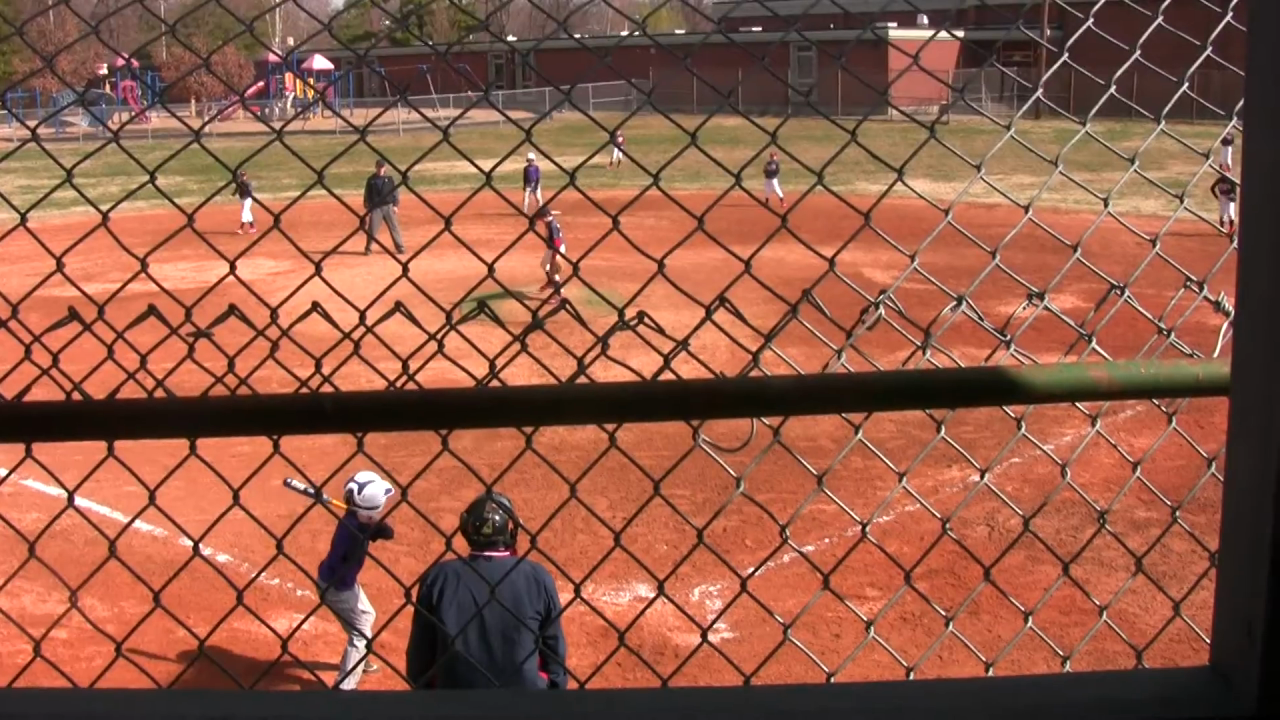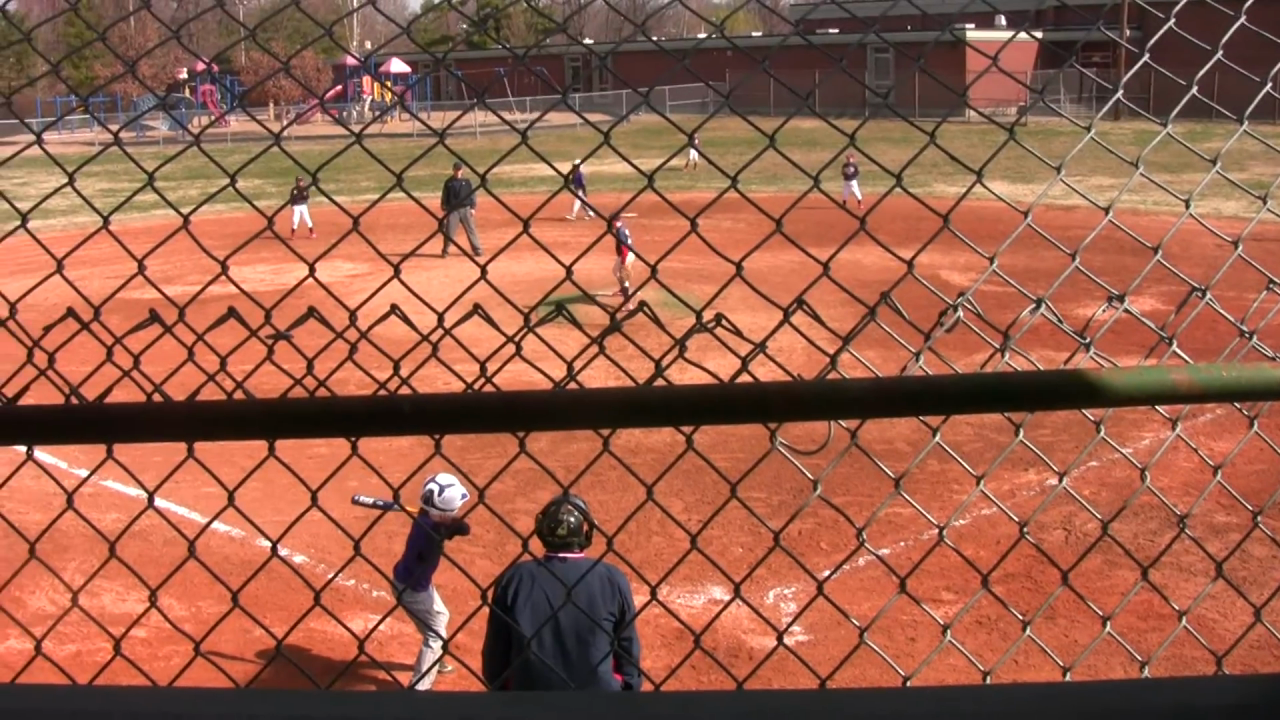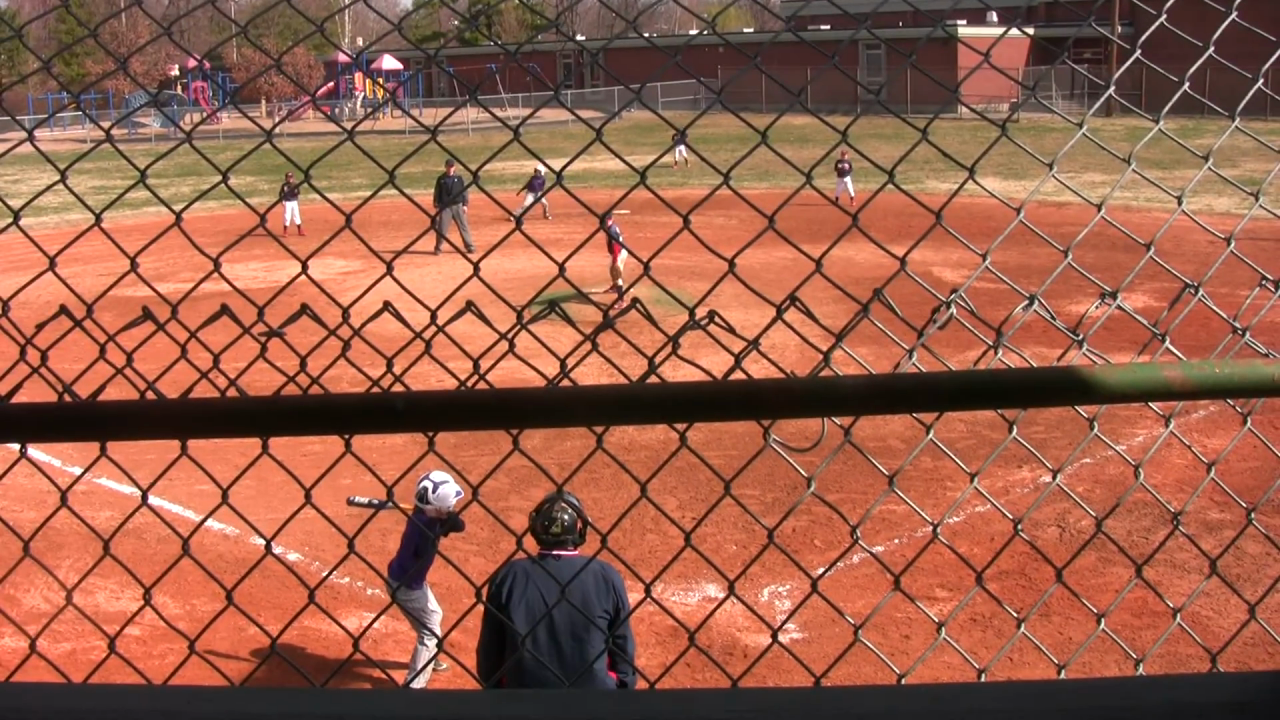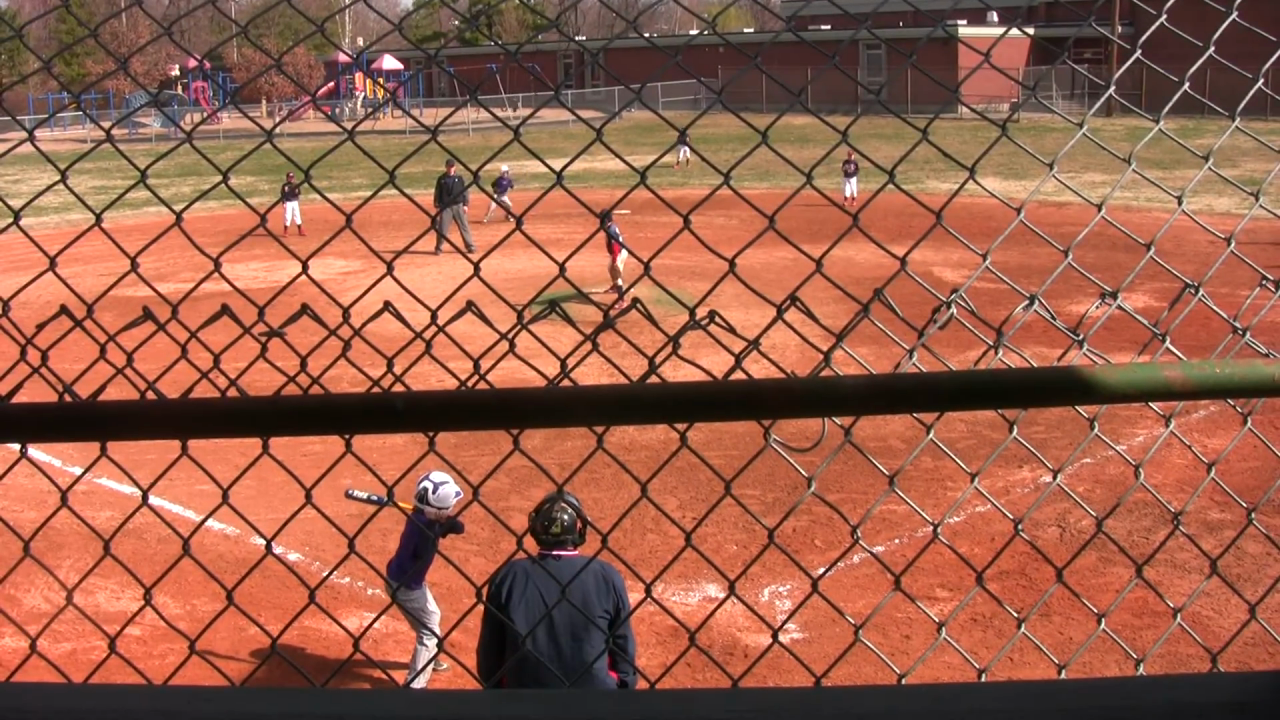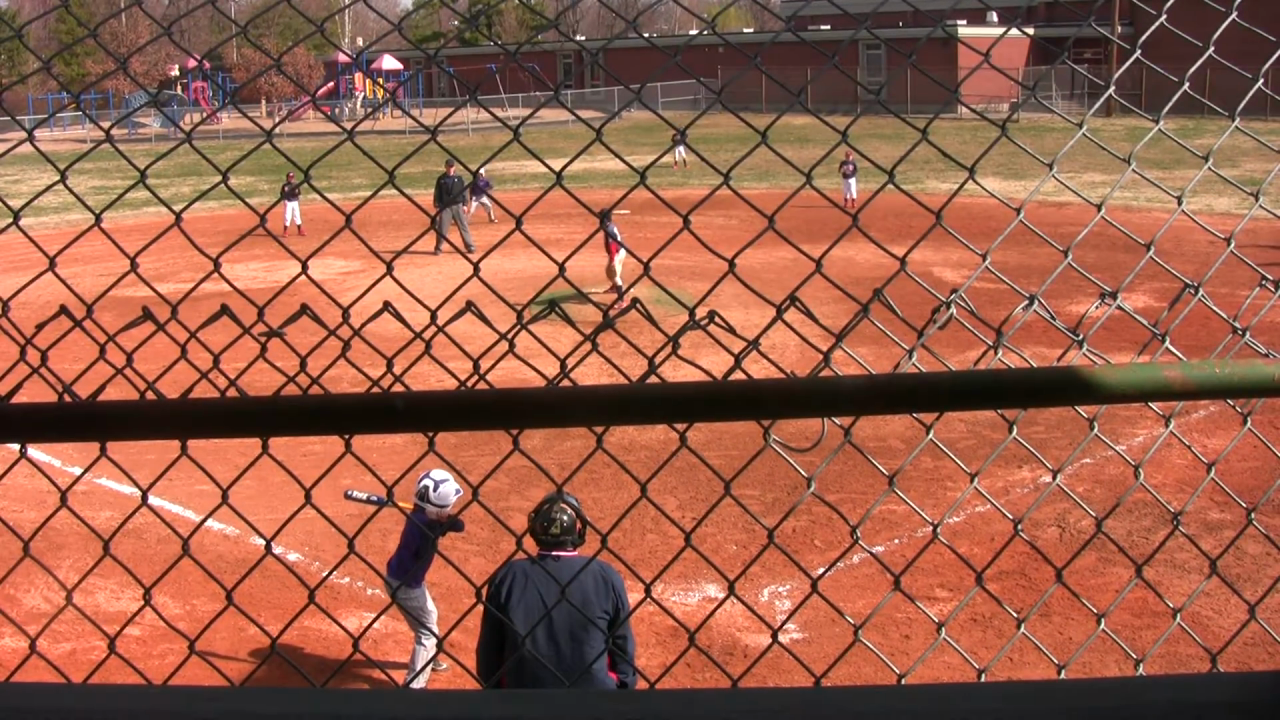
dt=0.7s
person 1, frame 1
left shoulder: (359, 519)
right shoulder: (353, 526)
left elbow: (389, 534)
left wrist: (377, 523)
right wrist: (367, 525)
left hip: (343, 580)
right hip: (336, 585)
left knee: (367, 616)
right knee: (361, 631)
left ankle: (357, 659)
right ankle: (345, 686)
person 1, frame 2
left shoulder: (434, 519)
right shoulder: (427, 524)
left elbow: (465, 529)
left wrist: (452, 520)
right wrist: (440, 523)
left hip: (418, 581)
right hip: (411, 586)
left knee: (441, 617)
right knee: (436, 633)
left ankle: (433, 660)
right ankle: (419, 686)
person 1, frame 3
left shoulder: (429, 516)
right shoulder: (423, 522)
left elbow: (460, 526)
left wrist: (447, 516)
right wrist: (437, 518)
left hip: (412, 579)
right hip: (406, 584)
left knee: (434, 615)
right knee: (430, 631)
left ankle: (428, 659)
right ankle: (414, 684)
person 1, frame 4
left shoulder: (428, 517)
right shoulder: (422, 524)
left elbow: (459, 528)
left wrist: (445, 519)
right wrist: (437, 522)
left hip: (411, 579)
right hip: (405, 584)
left knee: (433, 616)
right knee: (430, 631)
left ankle: (429, 658)
right ankle: (414, 685)
person 1, frame 5
left shoulder: (426, 515)
right shoulder: (423, 522)
left elbow: (459, 526)
left wrist: (445, 518)
right wrist: (438, 521)
left hip: (409, 578)
right hip: (405, 583)
left knee: (430, 616)
right knee: (428, 631)
left ankle: (428, 659)
right ankle: (414, 685)
person 2, frame 1
left shoulder: (438, 578)
right shoulder: (537, 577)
left elbow: (419, 653)
right elbow: (554, 649)
left wrist: (422, 689)
right wrist: (556, 687)
person 2, frame 2
left shoulder: (513, 579)
right shoulder: (611, 579)
left elbow: (495, 653)
right elbow: (628, 650)
left wrist: (499, 690)
right wrist: (630, 688)
person 2, frame 3
left shoulder: (508, 577)
right shoulder: (606, 577)
left elbow: (489, 650)
right elbow: (623, 648)
left wrist: (492, 687)
right wrist: (625, 685)
person 2, frame 4
left shoulder: (508, 577)
right shoulder: (606, 576)
left elbow: (490, 650)
right elbow: (623, 647)
left wrist: (494, 689)
right wrist: (626, 685)
left hip: (526, 689)
right hip: (593, 686)
person 2, frame 5
left shoulder: (508, 577)
right shoulder: (606, 577)
left elbow: (489, 650)
right elbow: (622, 647)
right wrist: (625, 685)
right hip: (592, 690)
